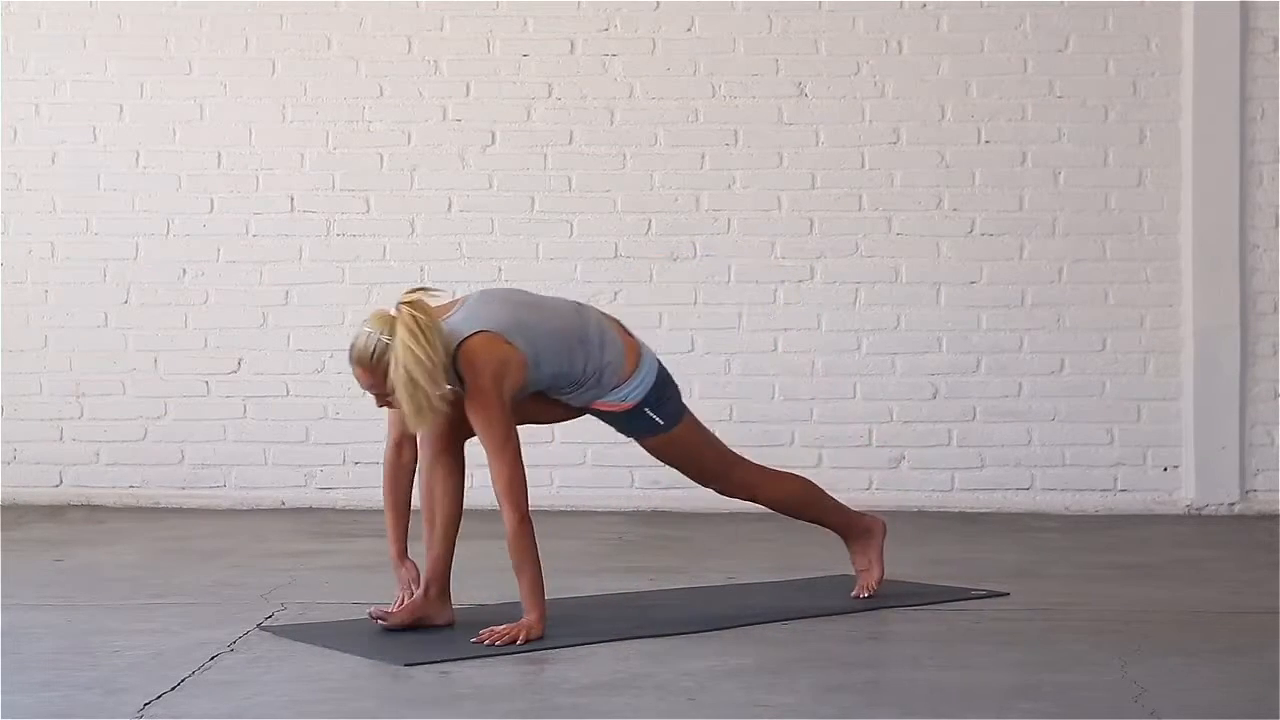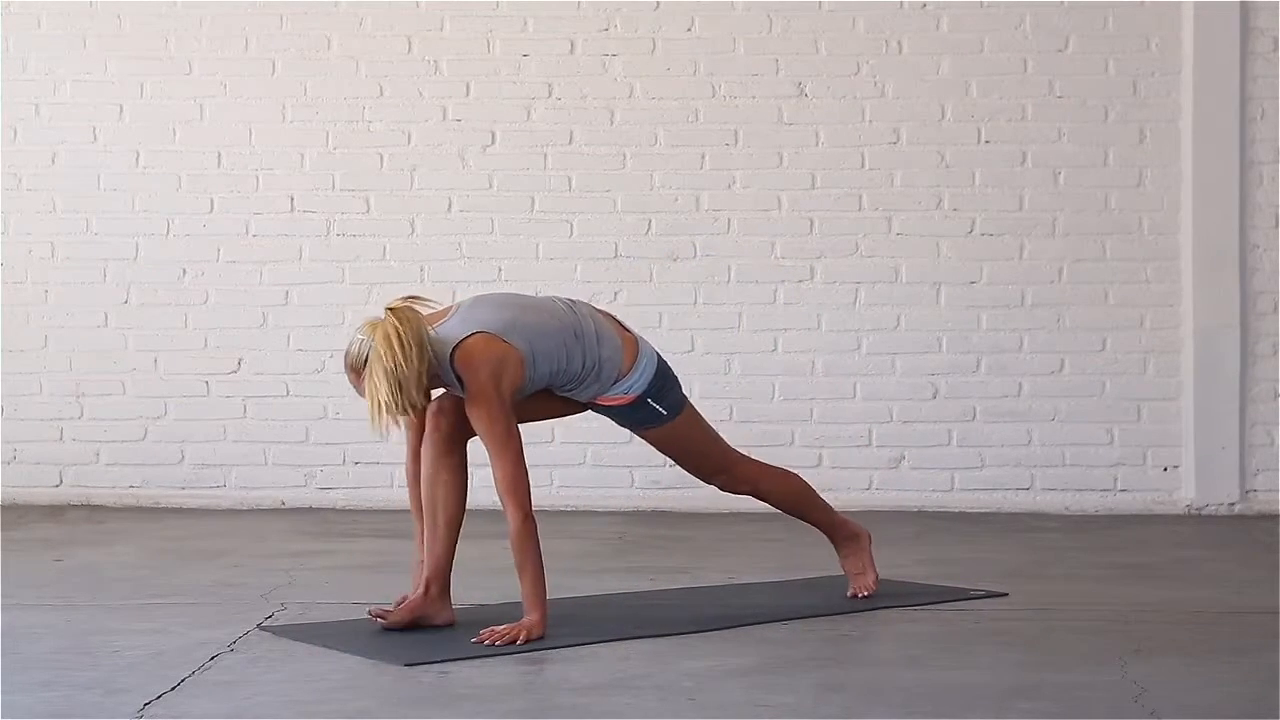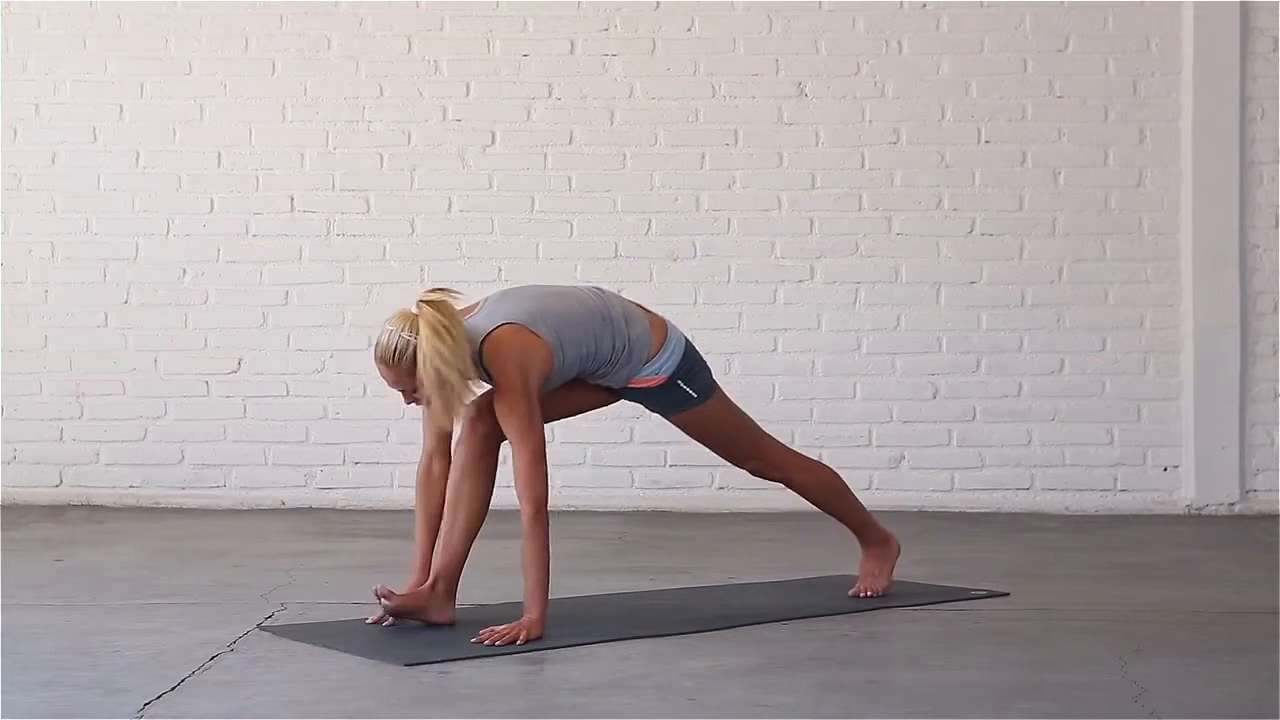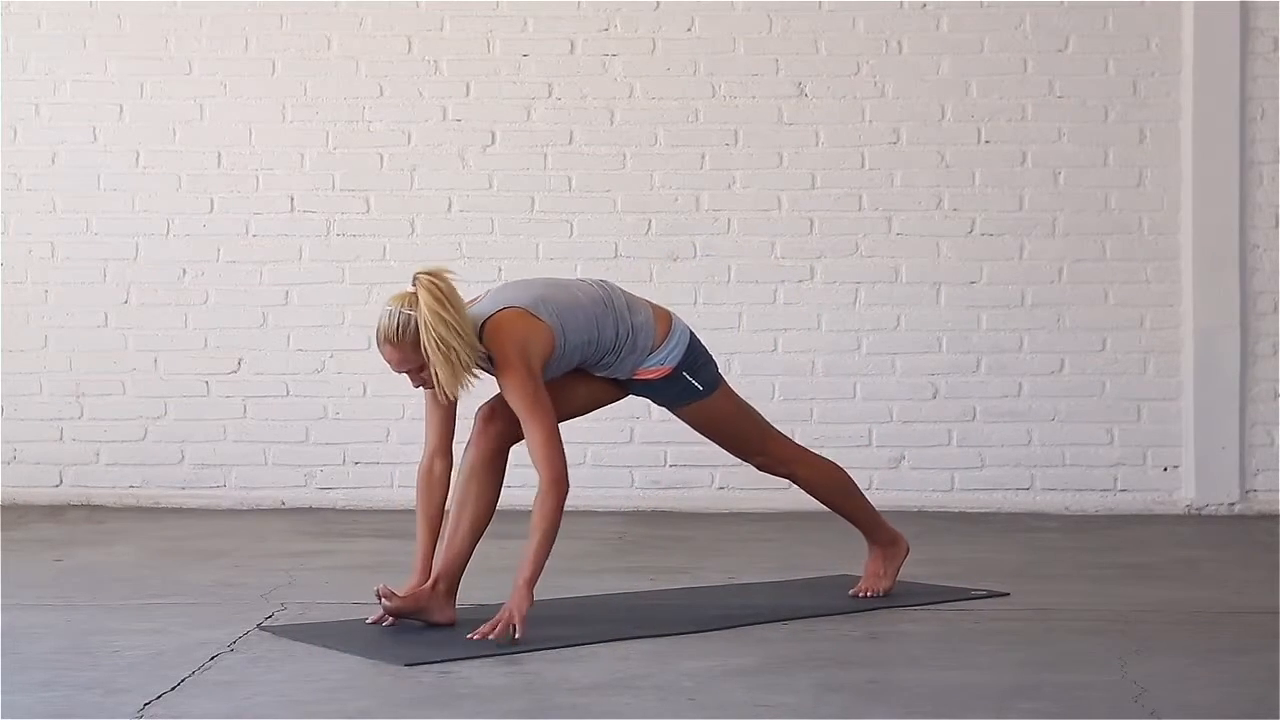
dt=0.3s
person 1, frame 1
left shoulder: (480, 368)
right shoulder: (416, 336)
left elbow: (514, 507)
right elbow: (399, 447)
left wrist: (534, 615)
right wrist: (399, 556)
left hip: (619, 379)
right hip: (570, 364)
left knee: (731, 477)
right knee: (439, 427)
left ankle: (858, 531)
right ankle: (435, 597)
person 1, frame 2
left shoulder: (477, 369)
right shoulder: (412, 344)
left elbow: (517, 507)
right elbow: (418, 455)
left wrist: (535, 615)
right wrist: (425, 566)
left hip: (620, 373)
right hip: (572, 354)
left knee: (730, 473)
right knee: (442, 424)
left ankle: (845, 536)
right ankle: (434, 595)
person 1, frame 3
left shoulder: (507, 361)
right shoulder: (439, 343)
left elbow: (534, 501)
right elbow: (434, 460)
left wrist: (534, 614)
right wrist: (420, 574)
left hip: (651, 358)
right hip: (597, 357)
left knee: (762, 459)
right knee: (479, 425)
left ankle: (877, 541)
right ankle: (440, 593)
person 1, frame 4
left shoulder: (507, 345)
right shoulder: (444, 337)
left elbow: (555, 479)
right elbow: (435, 460)
left wrist: (522, 590)
right wrist: (419, 573)
left hip: (655, 351)
right hip: (601, 356)
left knee: (770, 453)
right knee: (491, 428)
left ankle: (885, 541)
right ankle: (439, 592)
